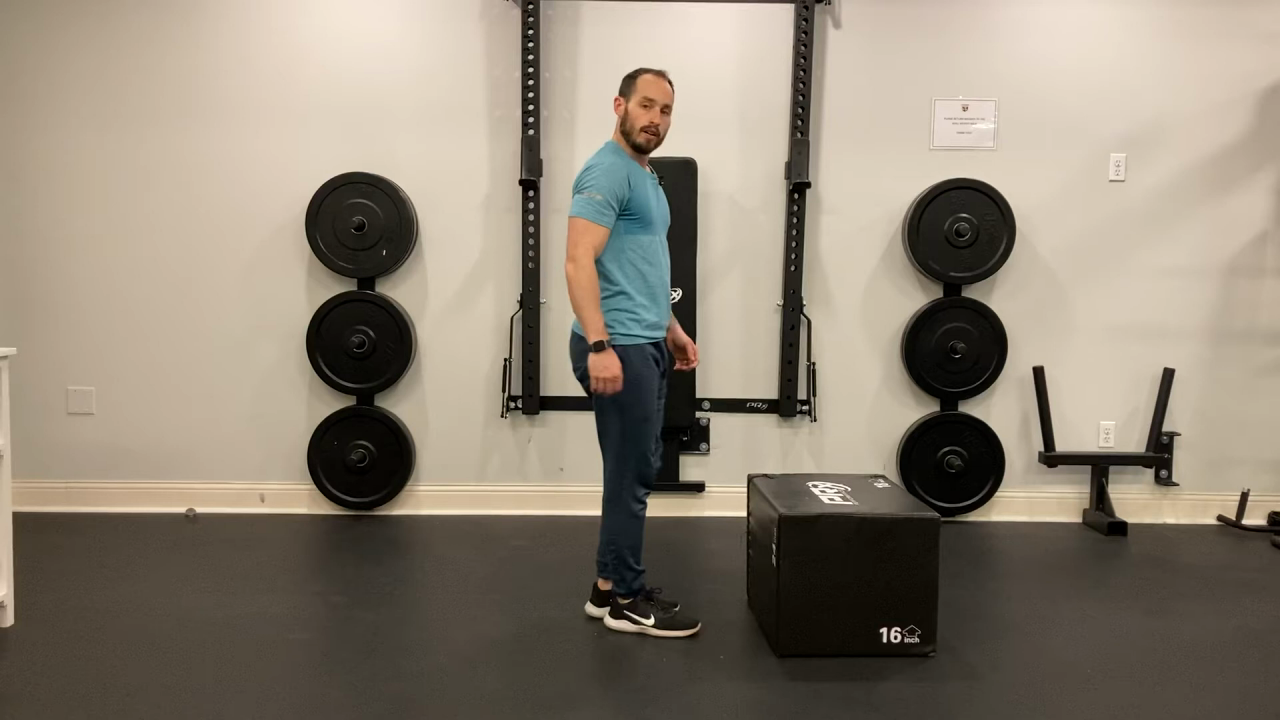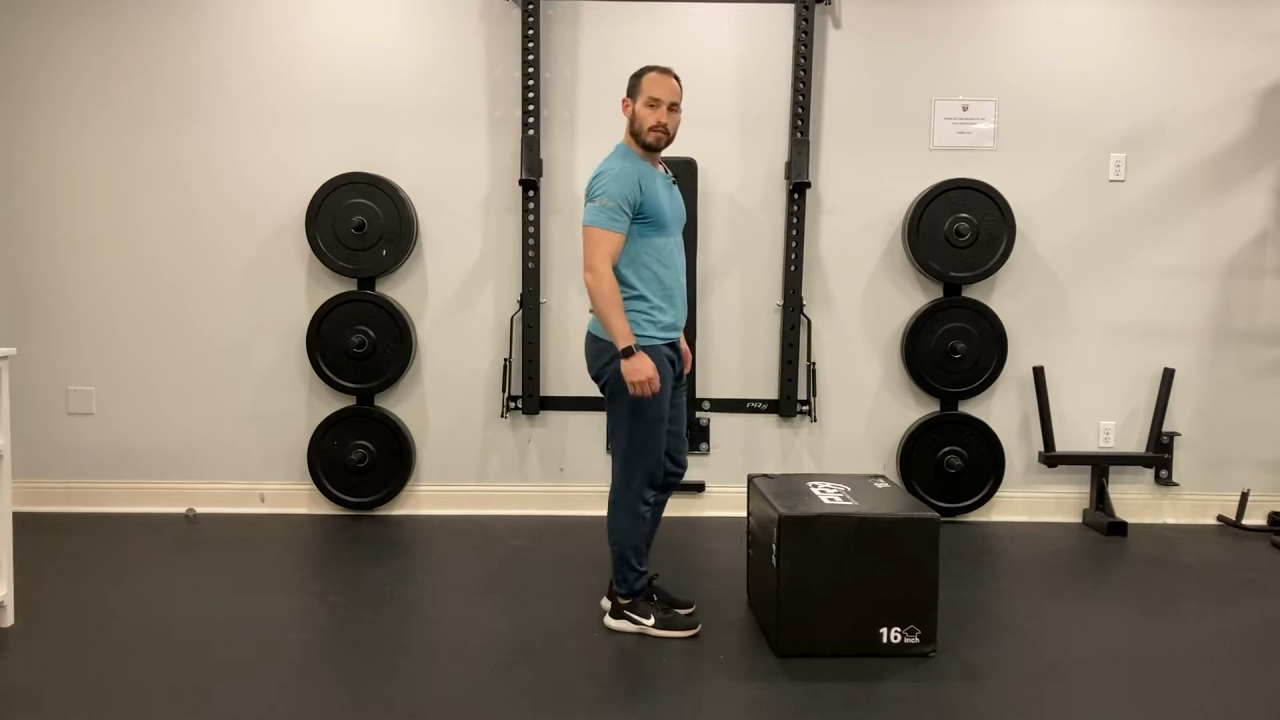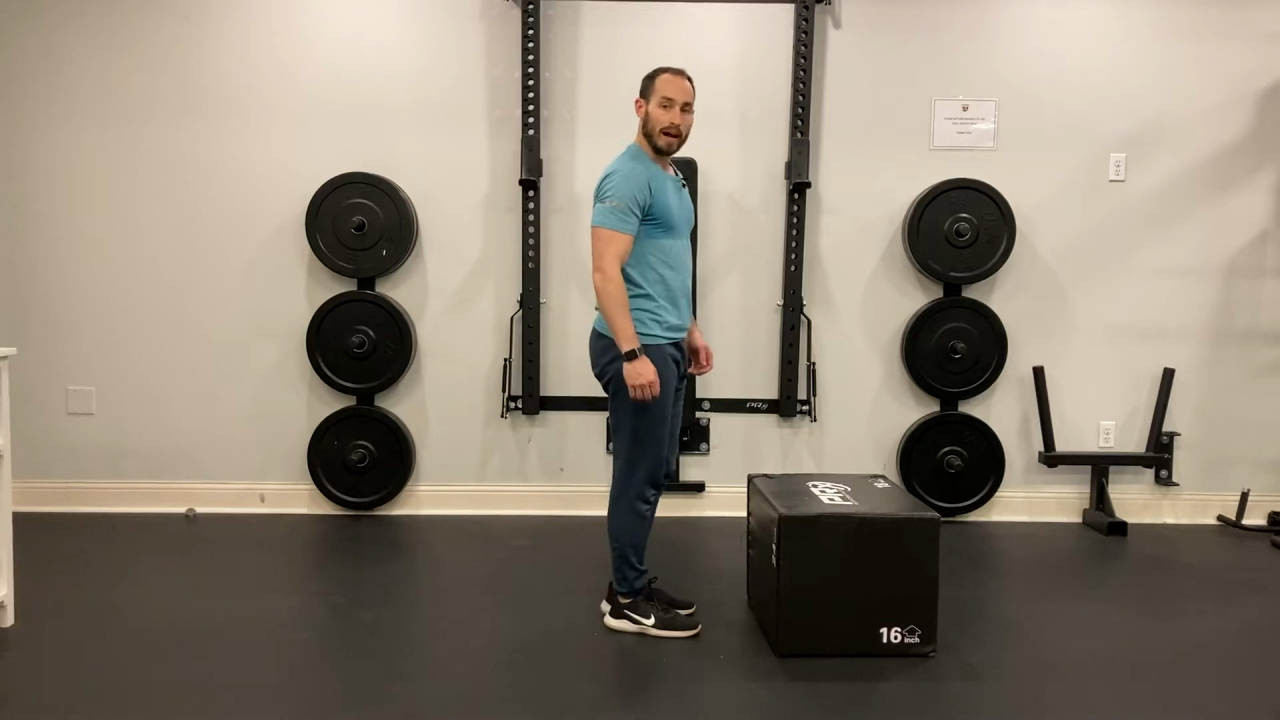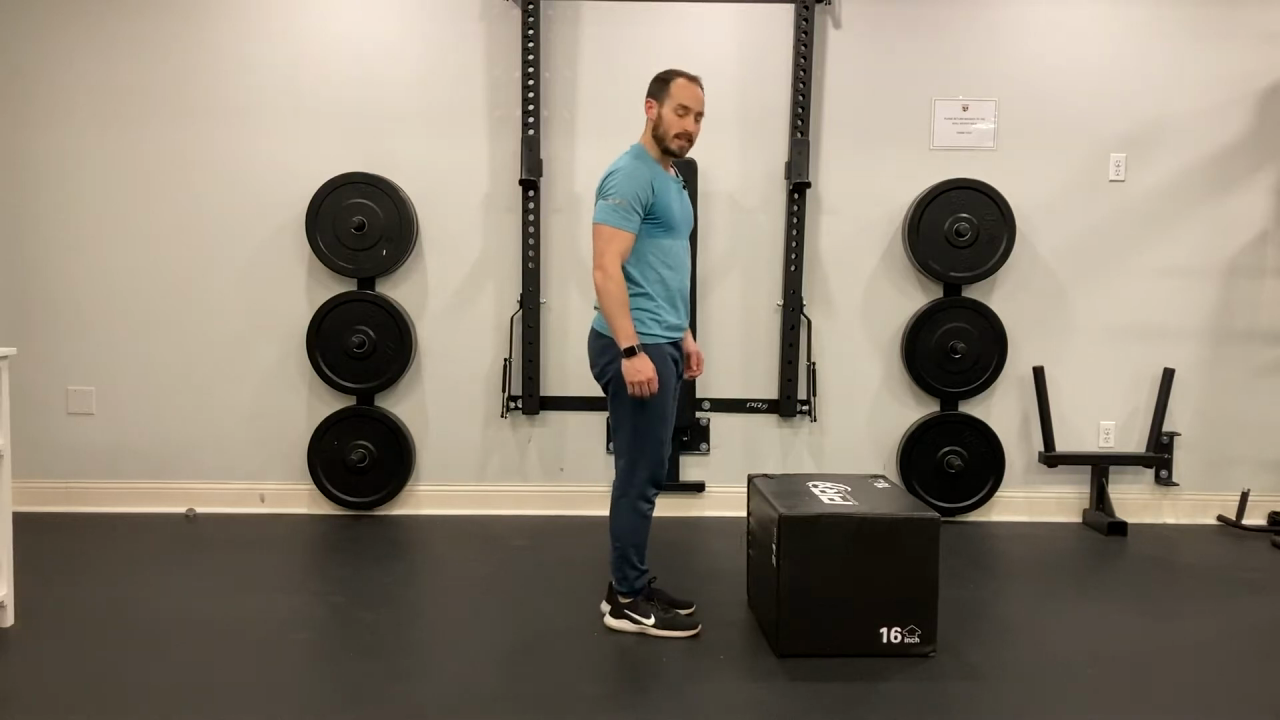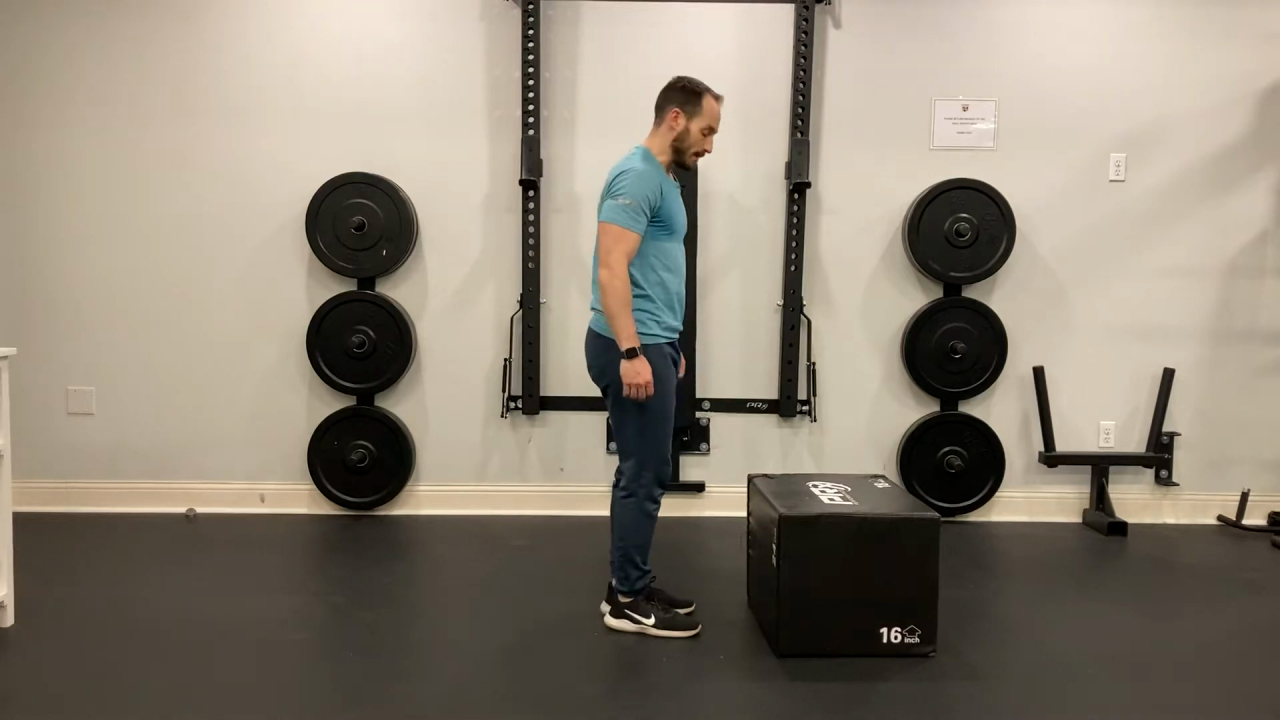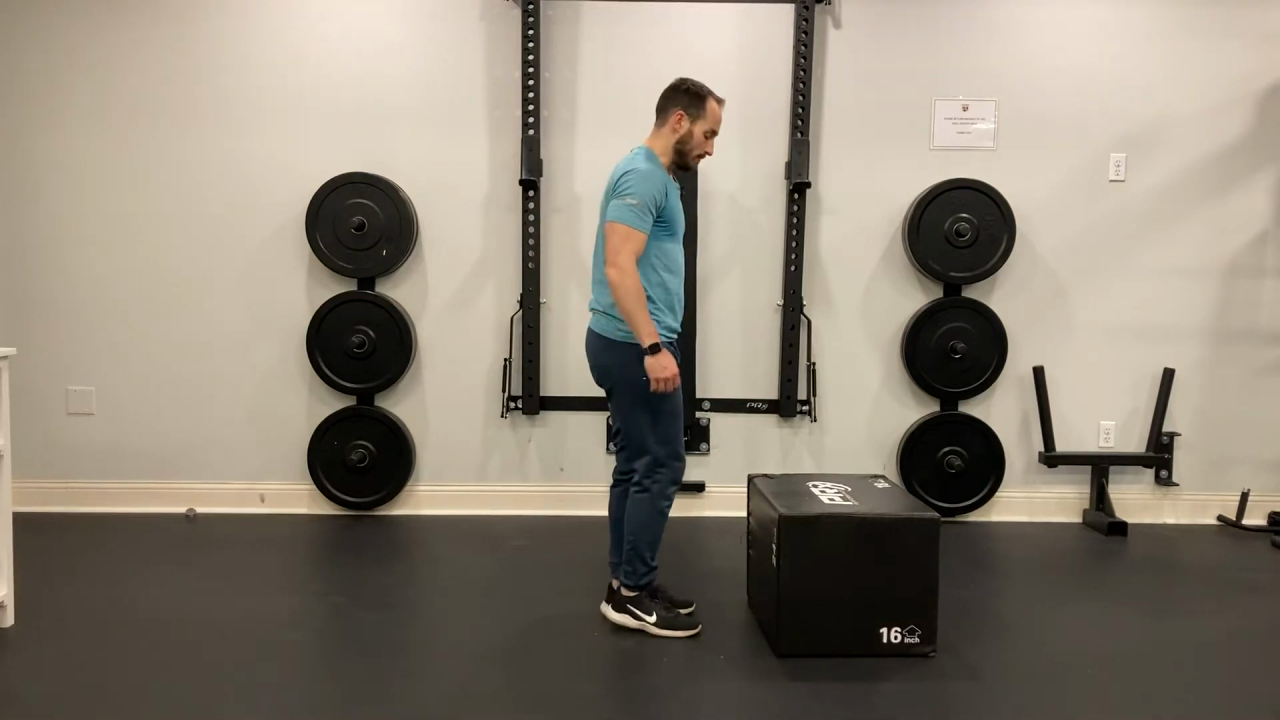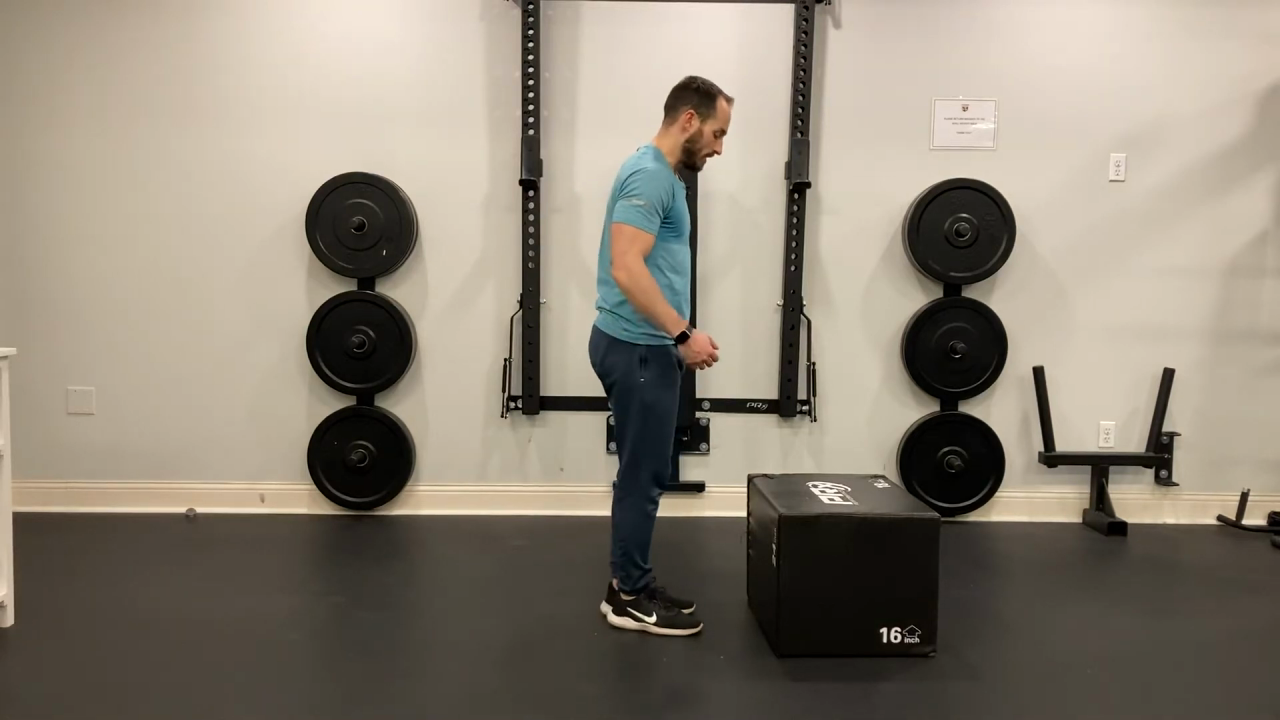
dt=0.3s
person 1, frame 1
left shoulder: (644, 177)
right shoulder: (606, 172)
right elbow: (580, 263)
left wrist: (671, 328)
right wrist: (598, 345)
left hip: (644, 346)
right hip: (619, 349)
left knee: (636, 471)
right knee: (631, 474)
left ankle: (611, 584)
right ankle: (626, 600)
person 1, frame 2
left shoulder: (662, 177)
right shoulder: (618, 176)
right elbow: (598, 271)
left wrist: (674, 336)
right wrist: (629, 351)
left hip: (660, 348)
right hip: (635, 352)
left knee: (667, 468)
right knee: (639, 476)
left ankle: (631, 580)
right ankle: (627, 600)
person 1, frame 3
left shoulder: (672, 179)
right shoulder: (627, 177)
right elbow: (607, 273)
left wrist: (690, 333)
right wrist: (632, 354)
left hip: (666, 347)
right hip: (640, 351)
left knee: (655, 474)
right knee: (638, 477)
left ankle: (630, 585)
right ankle: (628, 601)
person 1, frame 4
left shoulder: (670, 179)
right shoulder: (630, 176)
right elbow: (607, 270)
left wrist: (682, 336)
right wrist: (631, 350)
left hip: (660, 345)
right hip: (637, 348)
left knee: (648, 472)
right knee: (640, 474)
left ankle: (630, 585)
right ankle: (628, 600)
person 1, frame 5
left shoulder: (660, 179)
right shoulder: (637, 176)
right elbow: (612, 269)
left wrist: (665, 345)
right wrist: (632, 352)
left hip: (650, 343)
right hip: (635, 348)
left knee: (640, 470)
right knee: (646, 472)
left ankle: (627, 584)
right ankle: (629, 600)
person 1, frame 6
left shoulder: (654, 176)
right shoulder: (642, 176)
right elbow: (619, 267)
right wrist: (652, 346)
left hip: (632, 343)
right hip: (632, 345)
left knee: (636, 467)
right knee: (661, 466)
left ankle: (625, 582)
right ankle: (634, 591)
person 1, frame 7
left shoulder: (659, 175)
right shoulder: (649, 176)
right elbow: (627, 268)
right wrist: (684, 333)
left hip: (644, 345)
right hip: (638, 349)
left knee: (644, 472)
right knee: (644, 475)
left ankle: (628, 583)
right ankle: (630, 599)
